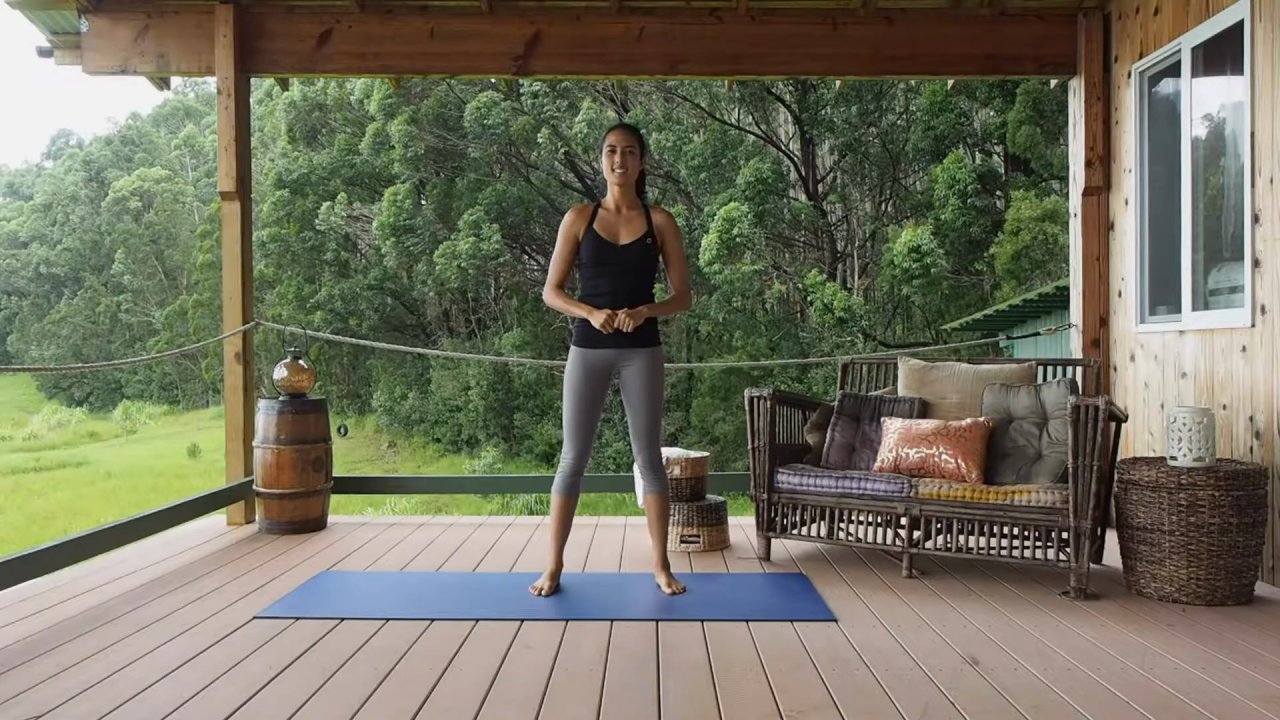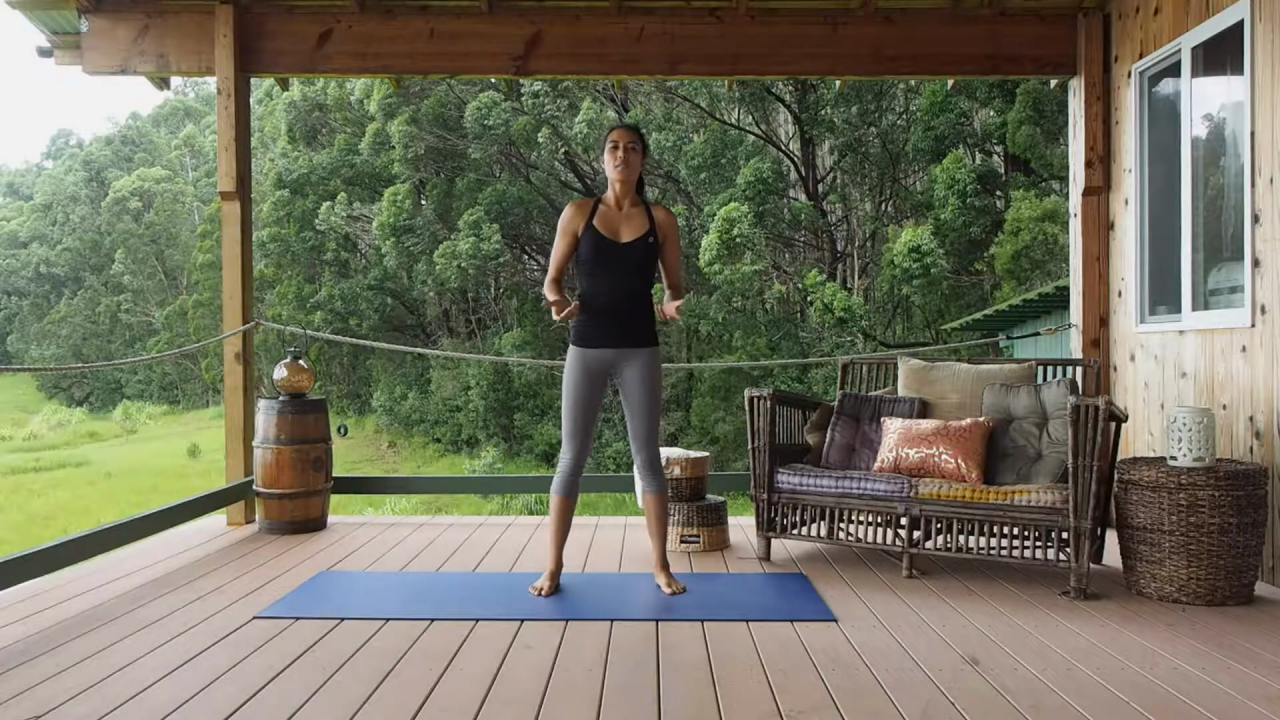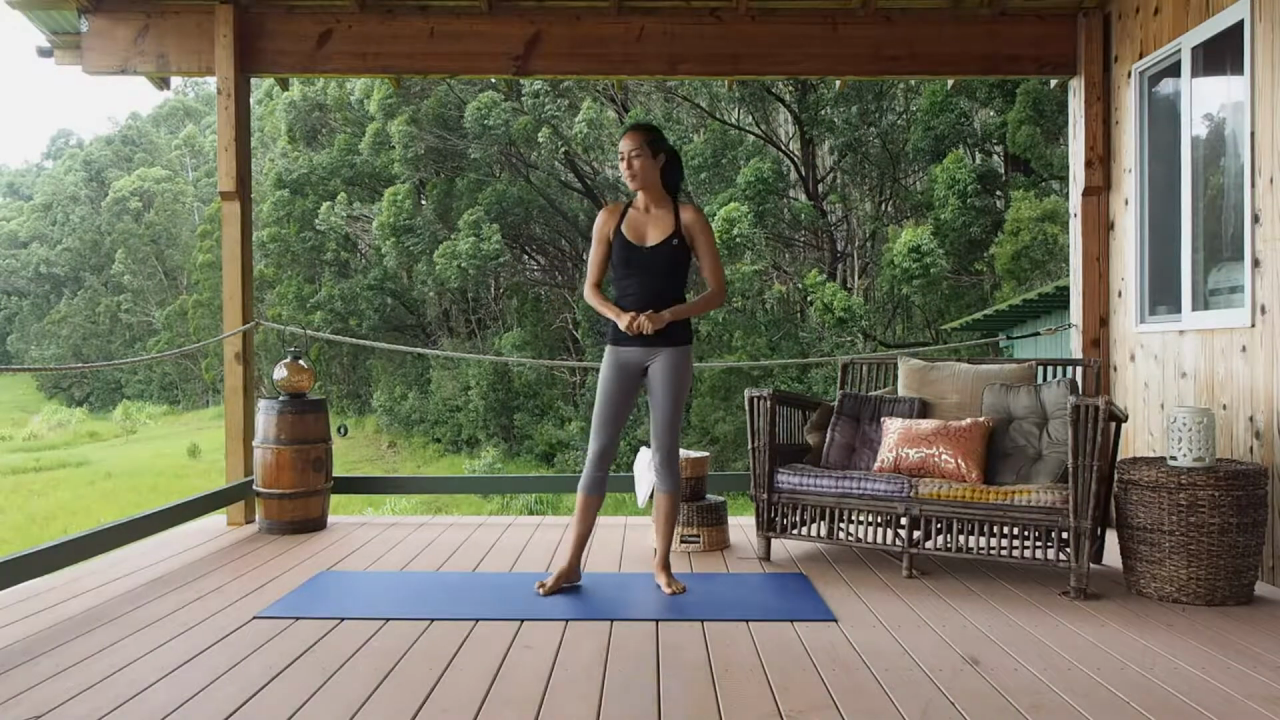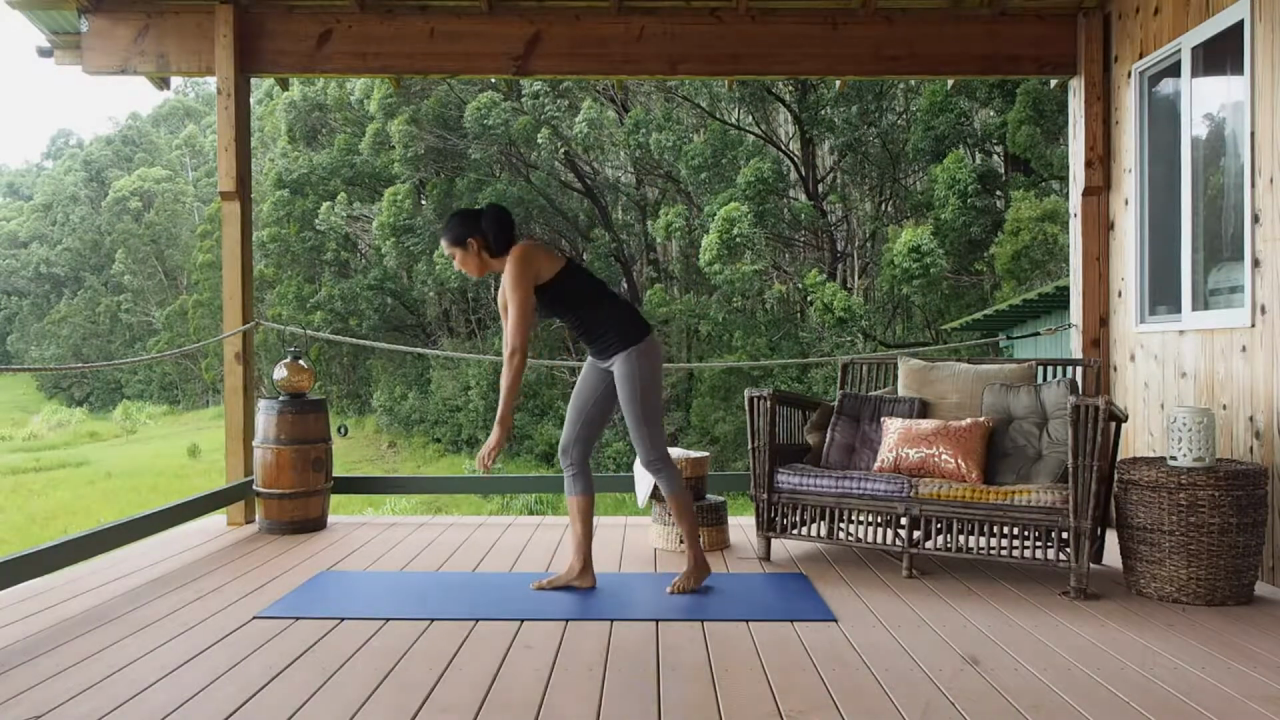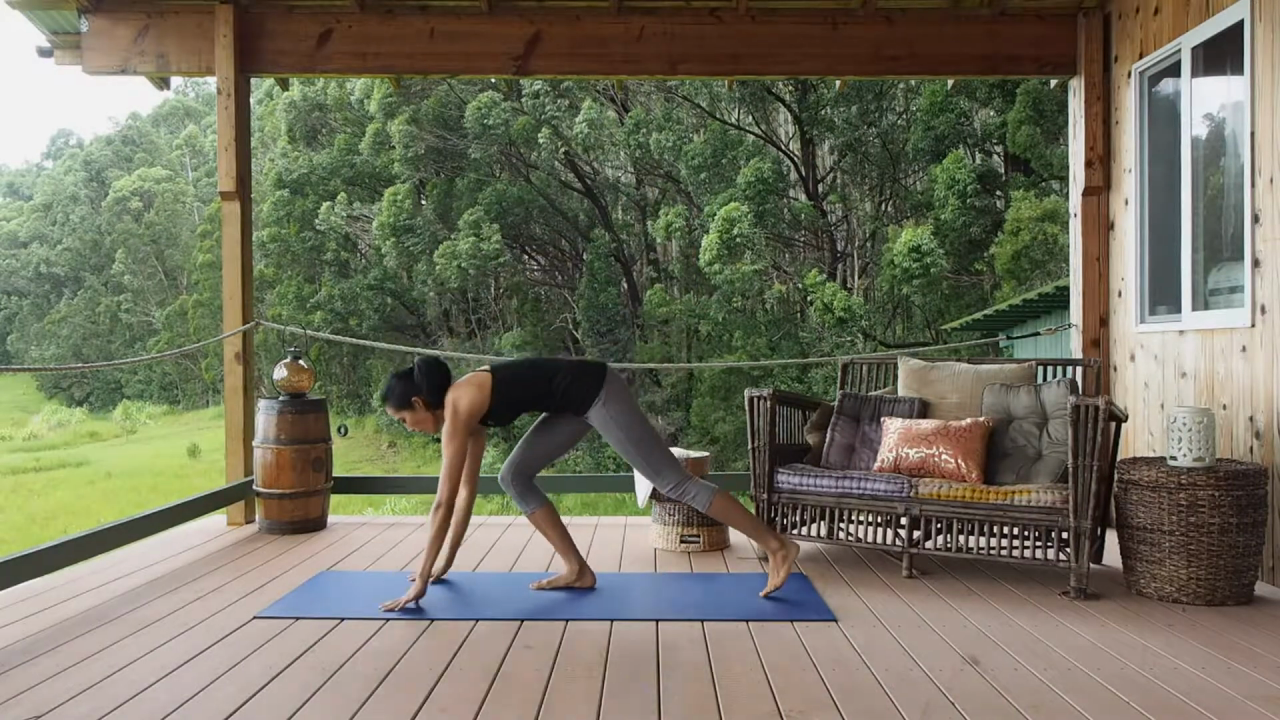
dt=1s
person 1, frame 1
left shoulder: (660, 222)
right shoulder: (579, 218)
left elbow: (683, 296)
right elbow: (551, 291)
left wrist: (644, 311)
right wrist: (590, 313)
left hip: (642, 351)
right hip: (588, 348)
left knee: (648, 457)
right knee: (573, 458)
left ankle: (661, 565)
right ankle: (554, 565)
person 1, frame 2
left shoulder: (661, 219)
right shoulder: (578, 213)
left elbow: (674, 286)
right elbow: (552, 279)
left wrist: (670, 305)
right wrist: (558, 303)
left hip: (640, 349)
right hip: (587, 348)
left knee: (647, 456)
right knee: (572, 457)
left ankle: (661, 565)
right ankle: (554, 565)
person 1, frame 3
left shoulder: (688, 217)
right shoulder: (609, 218)
left elbow: (717, 291)
right elbow: (591, 288)
left wrist: (666, 316)
right wrist: (619, 316)
left hip: (670, 348)
right hip: (621, 348)
left knee: (664, 454)
right knee: (599, 452)
left ankle: (661, 564)
right ankle: (572, 562)
person 1, frame 4
left shoulder: (518, 263)
right shoulder: (507, 278)
left elbow: (516, 355)
right elbow: (513, 359)
left wrist: (500, 430)
right wrist: (500, 427)
left hip: (632, 346)
right hip: (605, 352)
left knee: (652, 457)
right knee: (572, 452)
left ankle: (696, 557)
right ankle: (580, 568)
person 1, frame 5
left shoulder: (457, 408)
right shoulder: (467, 407)
left elbow: (444, 503)
right elbow: (466, 490)
left wrist: (421, 581)
right wrist: (447, 558)
left hip: (598, 393)
right hip: (581, 398)
left knee: (674, 481)
right knee: (514, 476)
left ankle: (777, 548)
right ankle: (577, 569)
